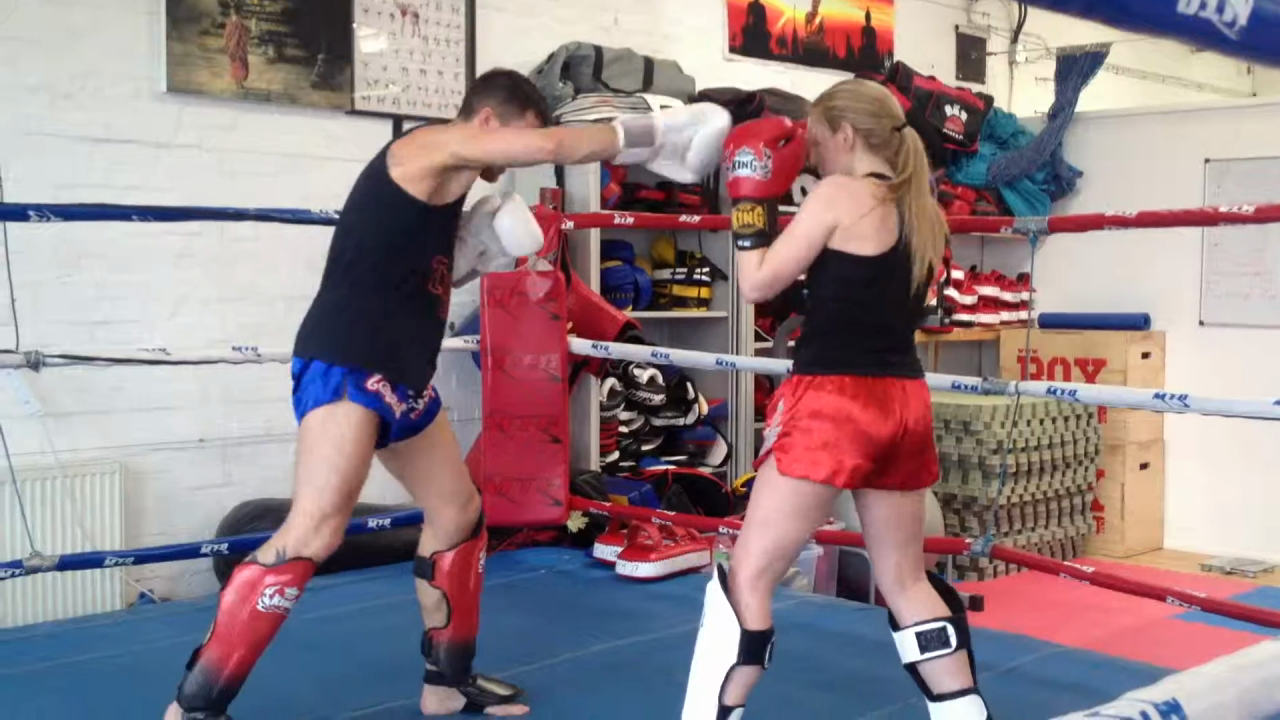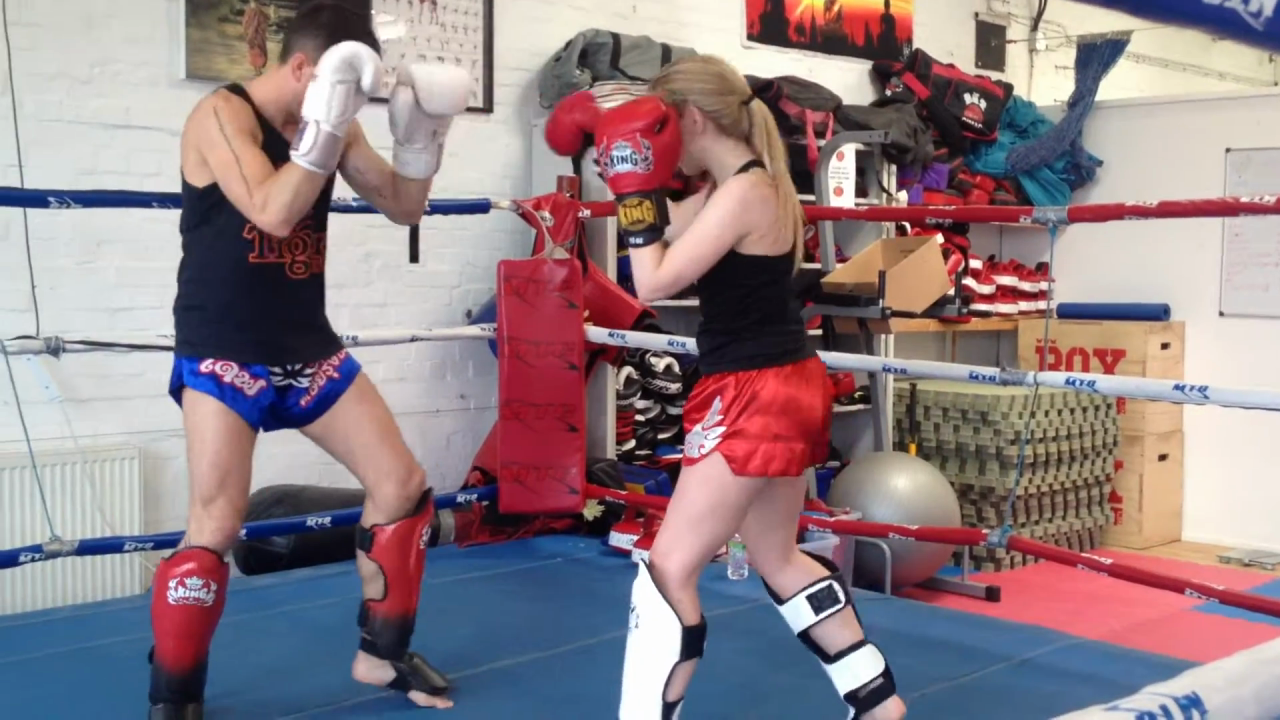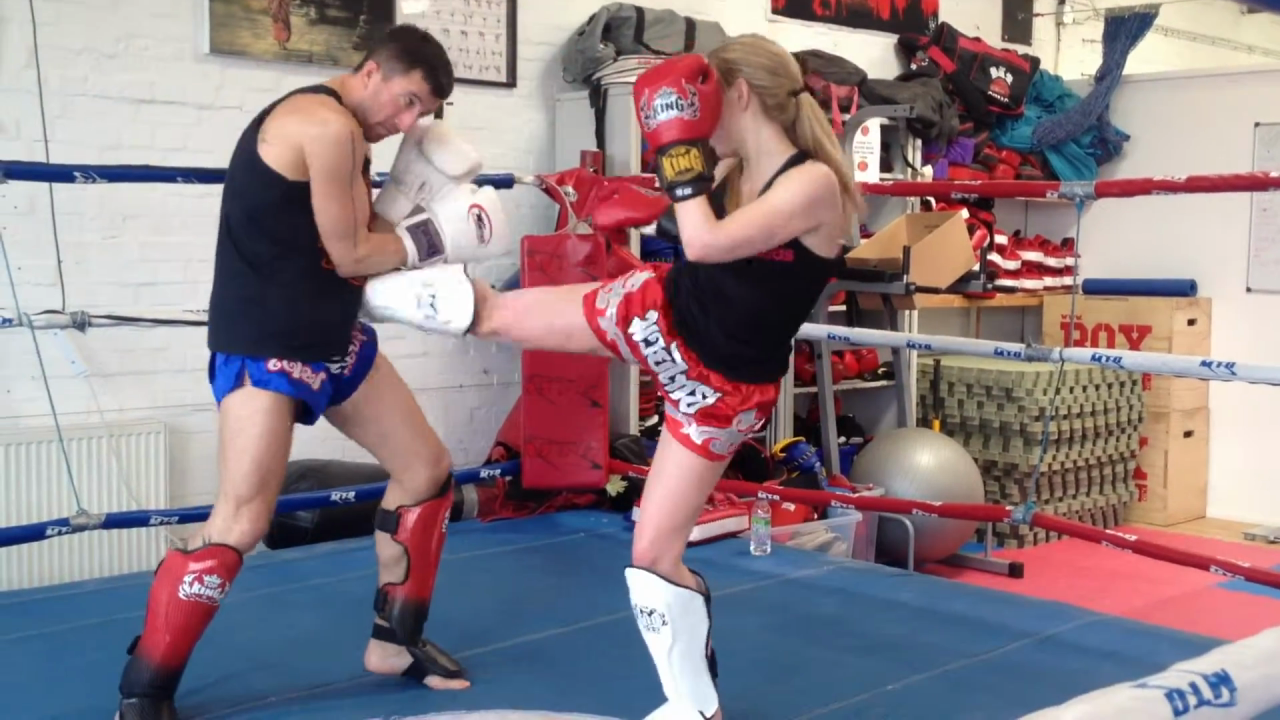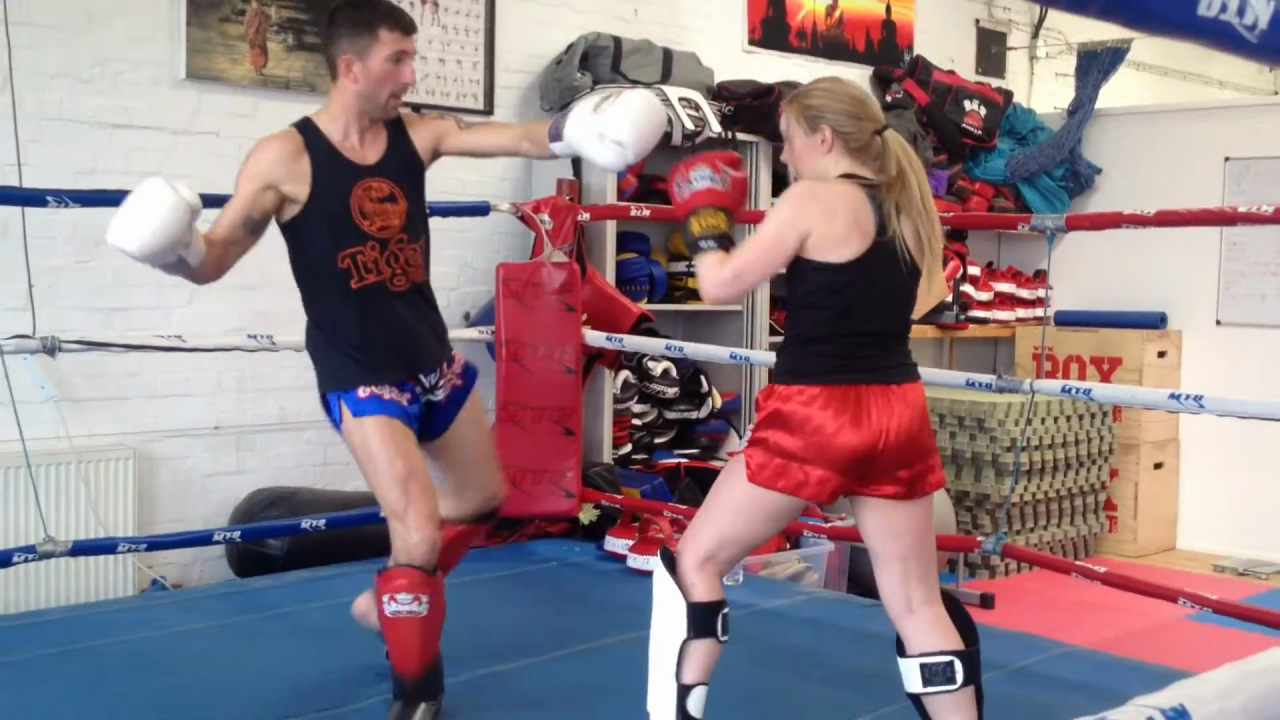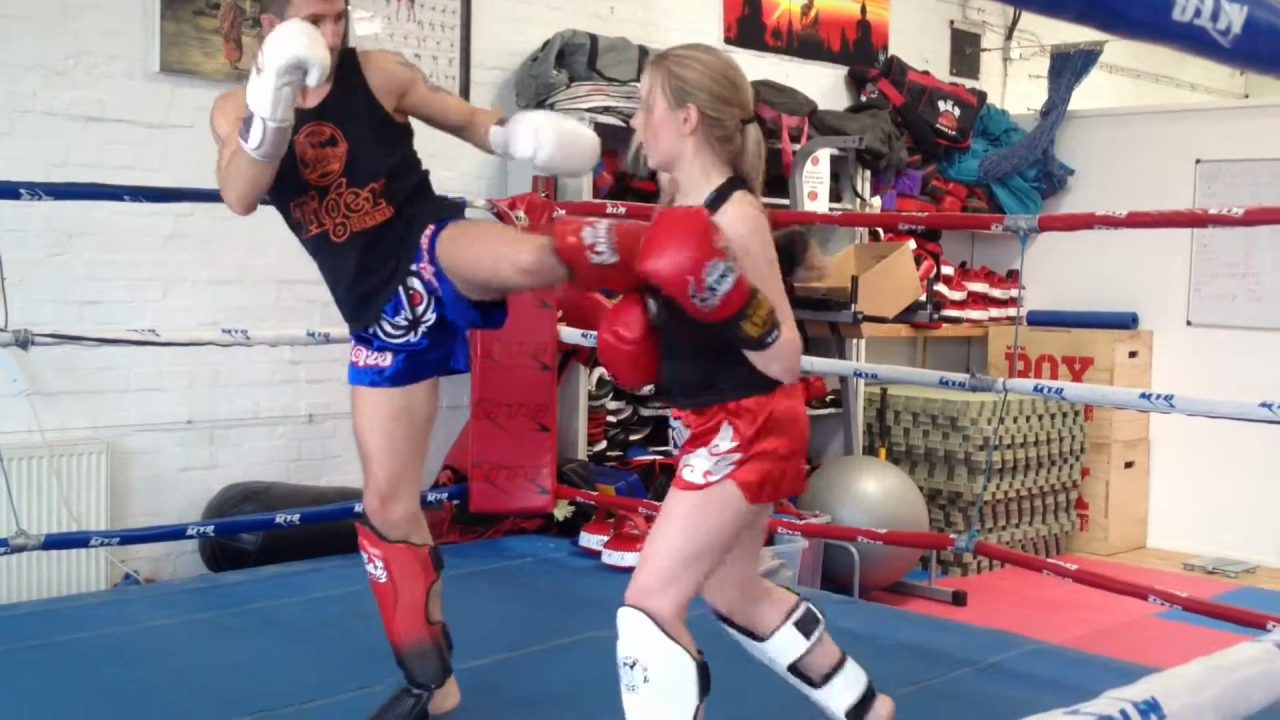
dt=1s
person 1, frame 1
left shoulder: (441, 176)
right shoulder: (436, 146)
right elbow: (537, 145)
left wrist: (472, 254)
right wrist: (647, 136)
left hip: (398, 372)
right hip: (345, 365)
left knee: (458, 518)
right knee: (314, 533)
person 1, frame 2
left shoulder: (330, 123)
right shoulder: (221, 115)
left elbow: (402, 206)
right elbow: (272, 215)
left wrist: (420, 133)
right wrist: (324, 122)
left hip: (309, 347)
right hip: (222, 352)
left knee: (402, 487)
right knee: (214, 527)
left ankle: (383, 650)
person 1, frame 3
left shoulder: (330, 126)
right shoulder: (328, 125)
right elbow: (350, 257)
left wrist: (410, 192)
right wrist: (435, 231)
left hip: (329, 338)
right hip: (262, 344)
left knee: (426, 468)
right knee: (241, 523)
left ankle: (395, 638)
person 1, frame 4
left shoulder: (417, 131)
right shoulder: (288, 157)
left elbow: (513, 136)
right elbow: (209, 261)
left wrist: (585, 128)
right wrist: (168, 245)
left hip: (437, 360)
right hip: (364, 373)
left knee: (473, 503)
right knee: (420, 539)
left ankle: (385, 601)
person 1, frame 5
left shoulder: (380, 74)
right shoulder: (234, 110)
left elbow: (466, 120)
right elbow: (239, 196)
left wrist: (520, 132)
right wrist: (274, 103)
left hip: (434, 250)
right hip: (382, 323)
left knee: (530, 262)
right knee: (387, 501)
left ankle: (636, 244)
person 2, frame 1
left shoulder: (841, 195)
right shoulder: (922, 211)
left elbow: (755, 285)
left wrist: (751, 198)
left hip: (830, 406)
right hip: (902, 403)
left knee: (749, 575)
right knee: (904, 579)
person 2, frame 2
left shoulder: (743, 194)
right shoulder: (760, 183)
left elbow: (653, 284)
right elbow: (682, 232)
left wrist: (633, 187)
right wrist: (634, 175)
left hip: (754, 396)
right hip: (791, 388)
left knee: (671, 569)
right knee: (777, 557)
person 2, frame 3
left shoulder: (816, 185)
right shoulder: (748, 170)
left elbow: (709, 243)
left wrist: (678, 145)
right wrist: (659, 215)
left hip: (730, 386)
right hip: (660, 312)
left knee: (654, 550)
right knee: (499, 312)
right ankle: (363, 286)
person 2, frame 4
left shoulder: (811, 199)
right shoulder: (906, 208)
left elbow: (721, 286)
left wrist: (707, 212)
left hip: (814, 414)
right hip: (898, 411)
left knee: (696, 561)
right knee: (917, 601)
person 2, frame 5
left shoulder: (739, 215)
right shoulder: (683, 192)
left elbow: (786, 362)
left wrist: (724, 295)
right wrist: (642, 308)
left hip: (735, 428)
right hip: (717, 417)
left knee: (649, 604)
right knee: (729, 593)
